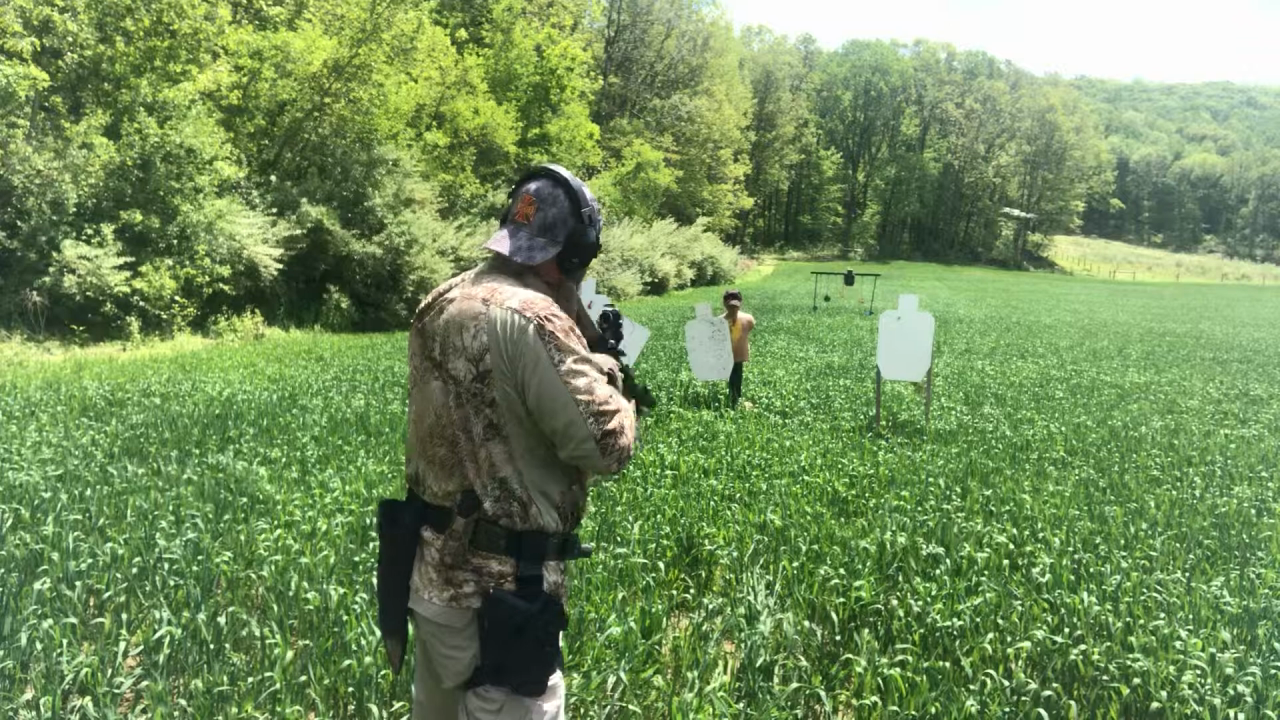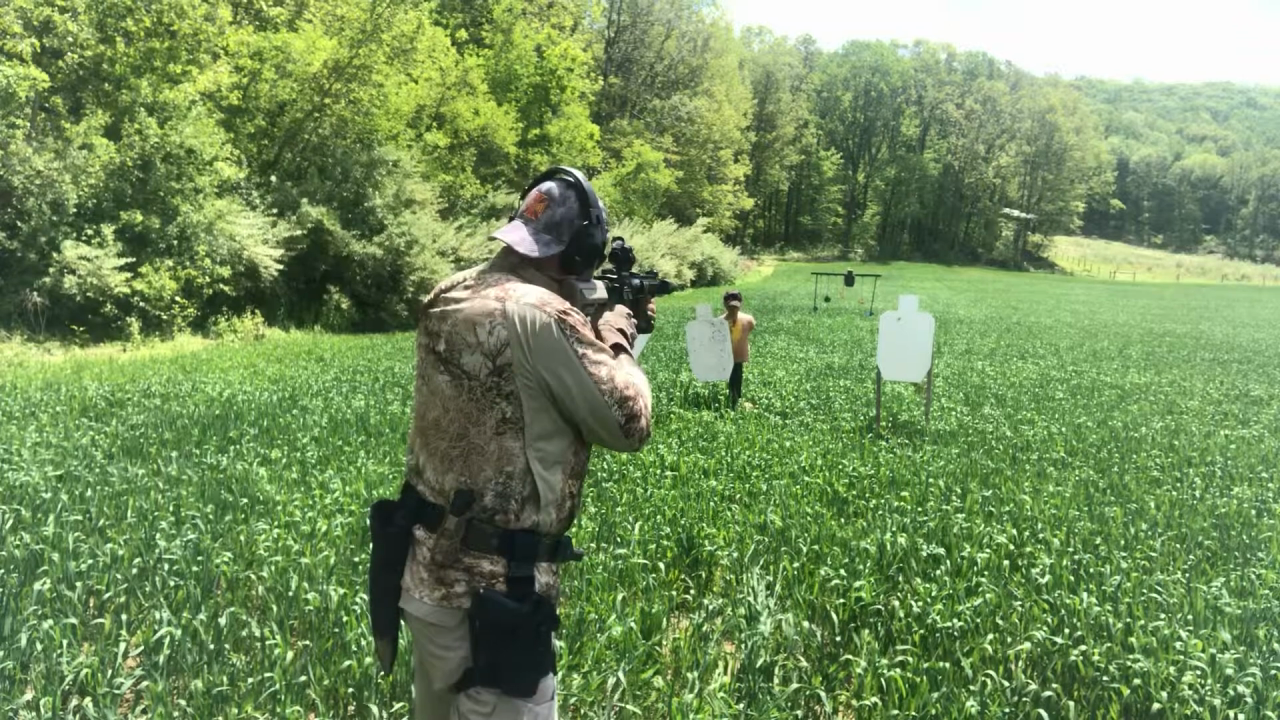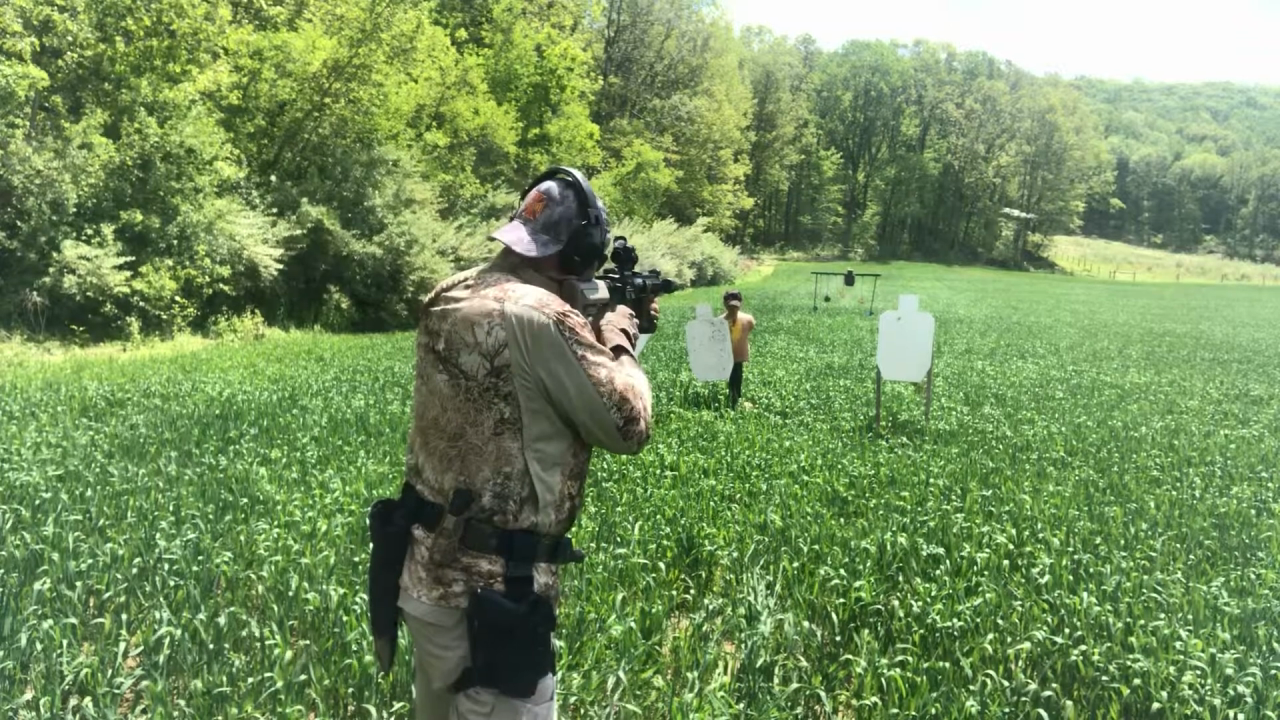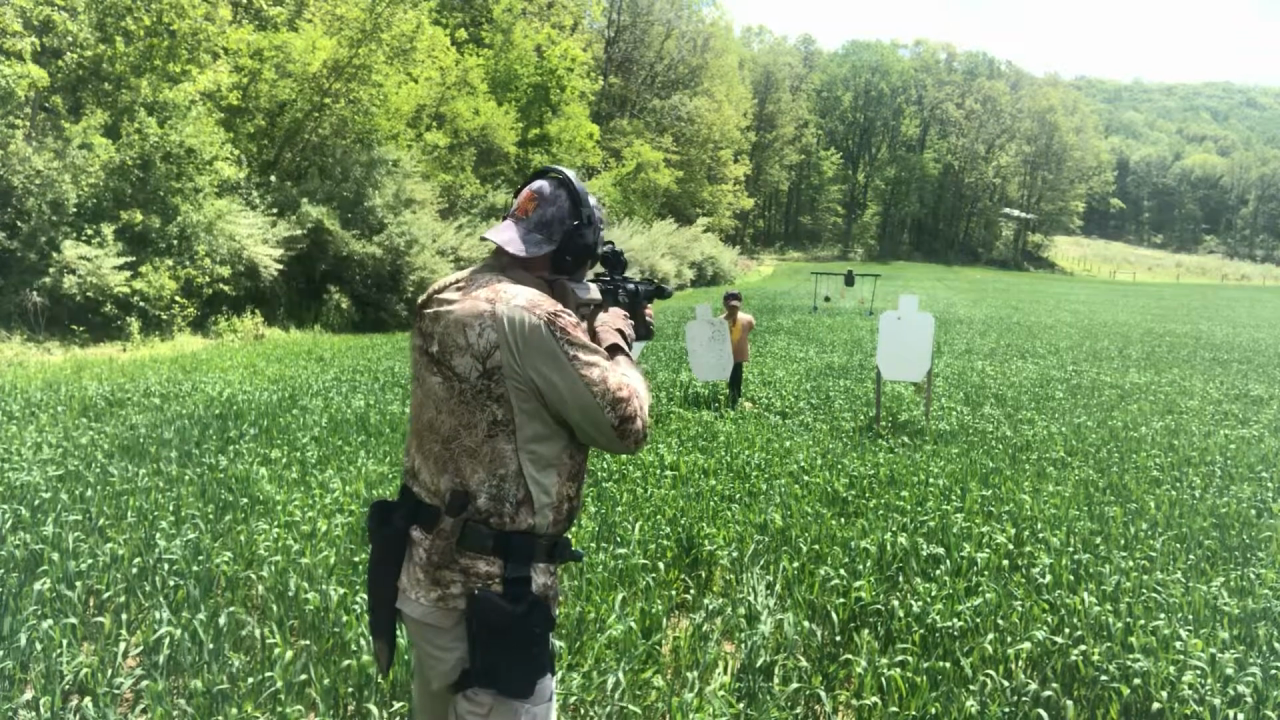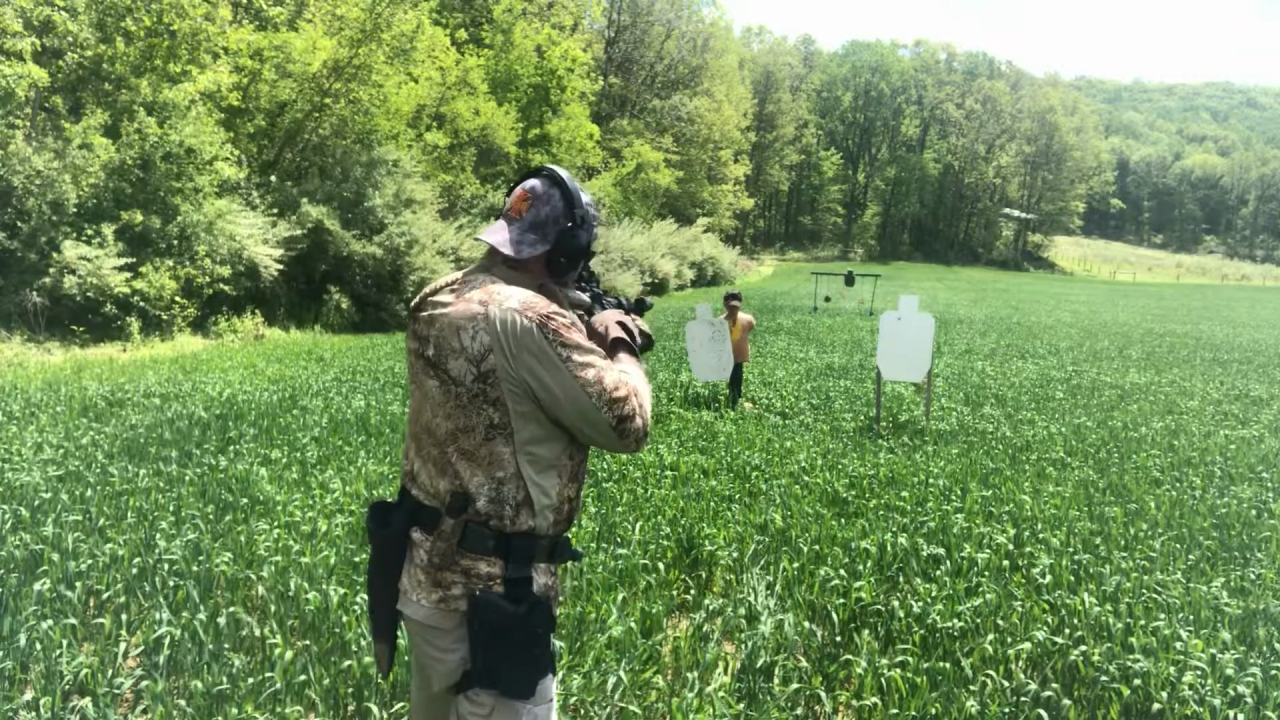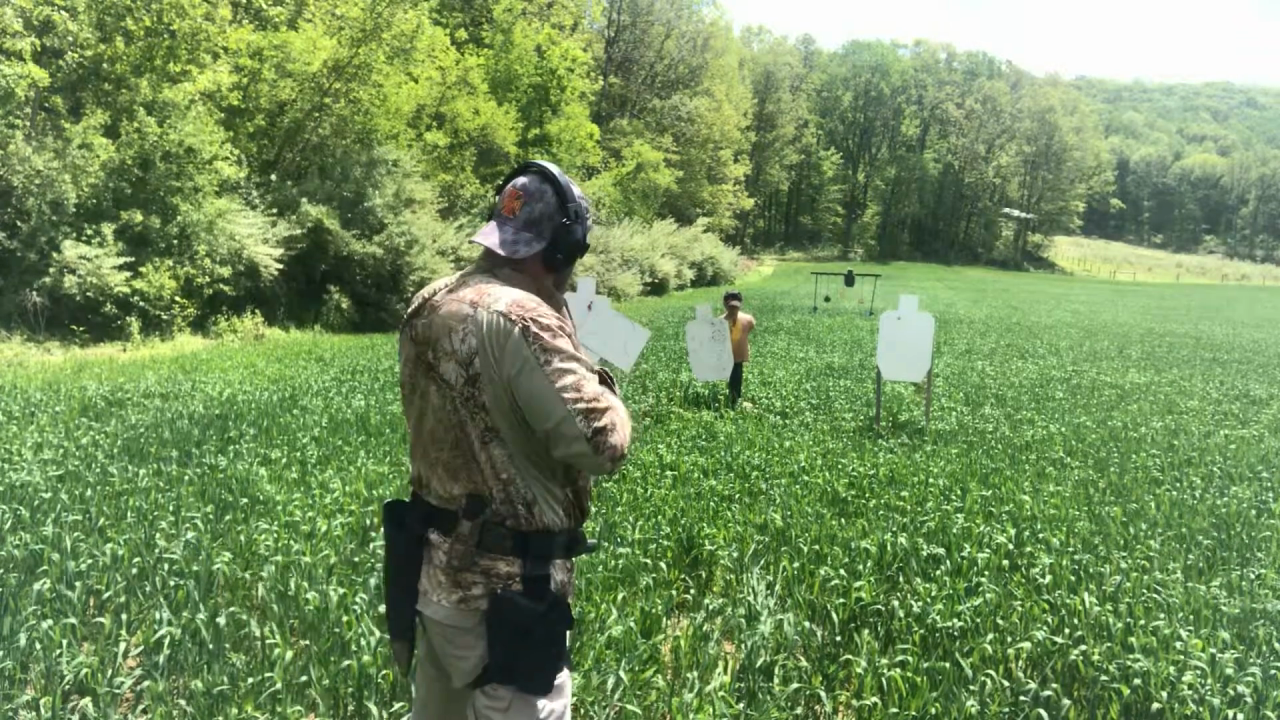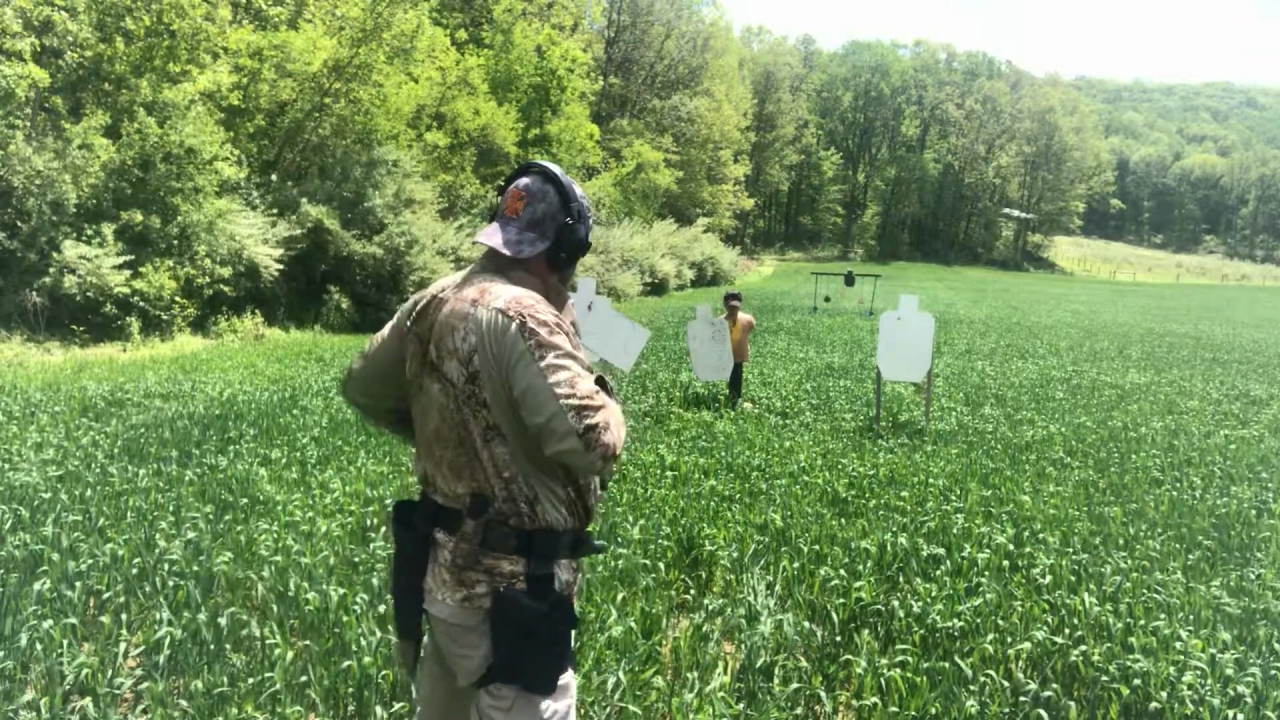
dt=0.4s
person 1, frame 1
left shoulder: (443, 302)
right shoulder: (532, 319)
right elbow: (604, 445)
left wrist: (579, 358)
right wrist: (604, 374)
left hip: (432, 571)
right hip: (497, 586)
person 1, frame 2
left shoulder: (446, 299)
right shoulder: (542, 317)
right elbow: (628, 424)
left wrist: (591, 328)
right wrist: (616, 333)
left hip: (427, 570)
right hip: (491, 586)
person 1, frame 3
left shoulder: (447, 298)
right shoulder: (542, 318)
right elbow: (628, 426)
left wrist: (592, 330)
right wrist: (618, 337)
left hip: (427, 569)
right hip: (491, 585)
person 1, frame 4
left shoulder: (442, 299)
right shoulder: (535, 320)
right elbow: (625, 426)
left wrist: (587, 331)
right wrist: (615, 342)
left hip: (425, 571)
right hip: (490, 586)
person 1, frame 5
left shoulder: (435, 301)
right shoulder: (530, 322)
right elbow: (626, 424)
left wrist: (582, 338)
right wrist: (618, 345)
left hip: (425, 569)
right hip: (490, 585)
person 1, frame 6
left shoulder: (430, 304)
right shoulder: (521, 321)
right elbow: (599, 445)
right wrist: (601, 388)
left hip: (437, 567)
right hip: (506, 583)
person 1, frame 7
left shoulder: (432, 302)
right shoulder: (522, 319)
left elbow: (363, 386)
right elbow: (589, 443)
right wrist: (602, 398)
left hip: (443, 566)
right hip: (511, 581)
